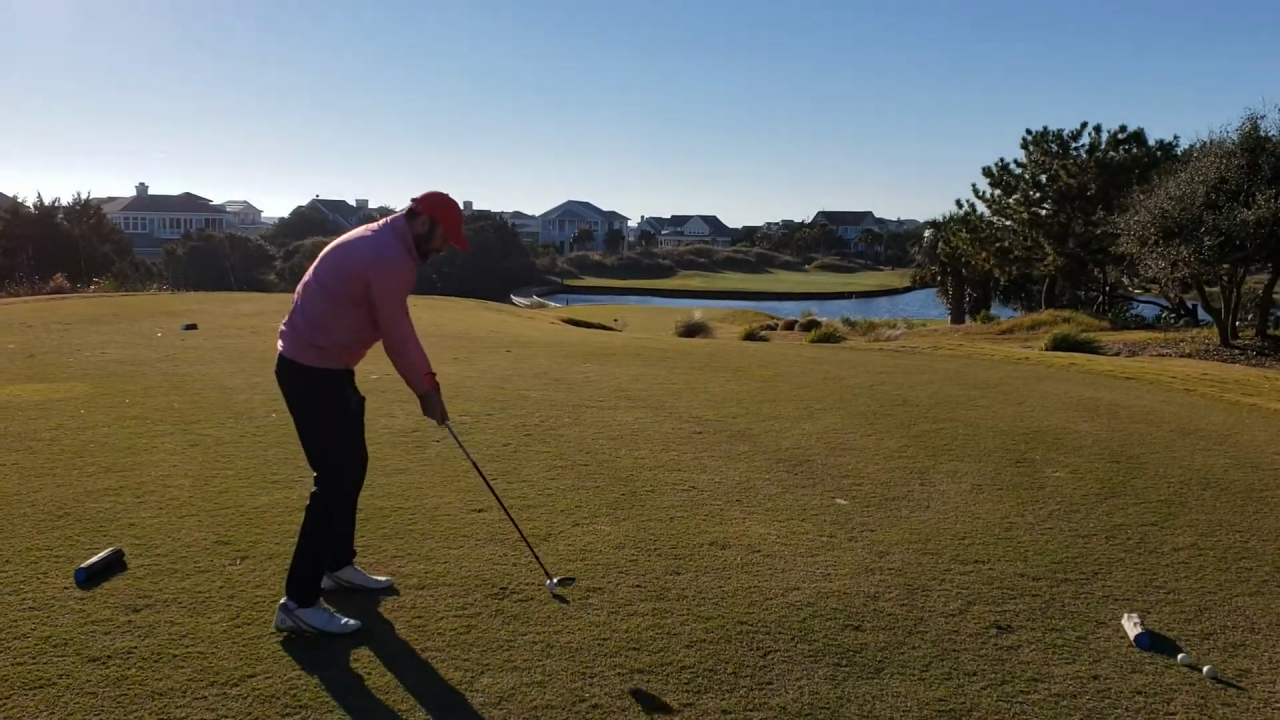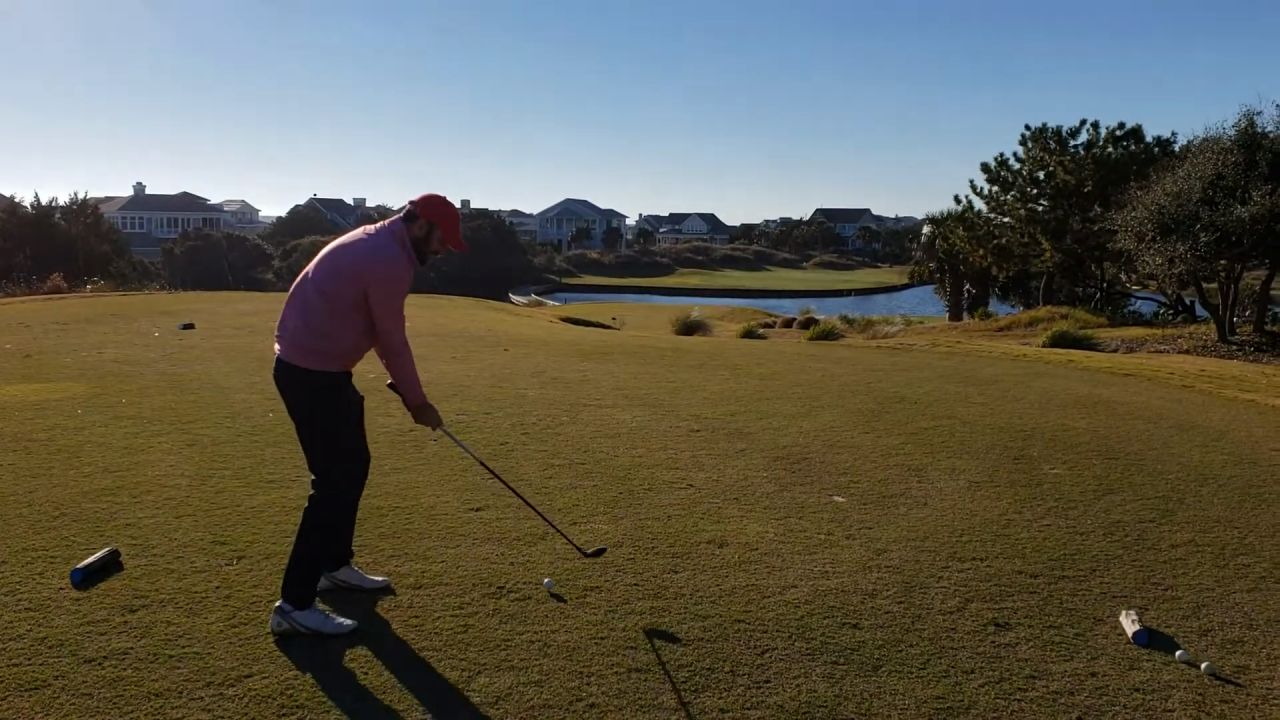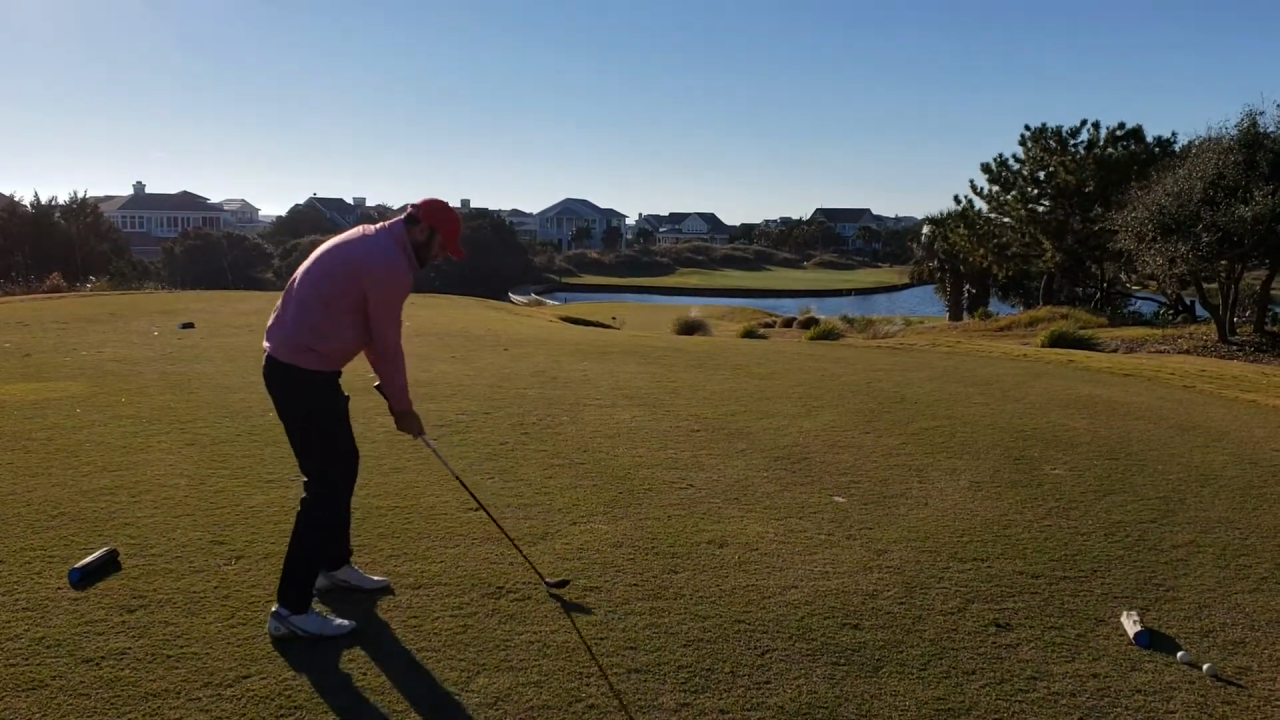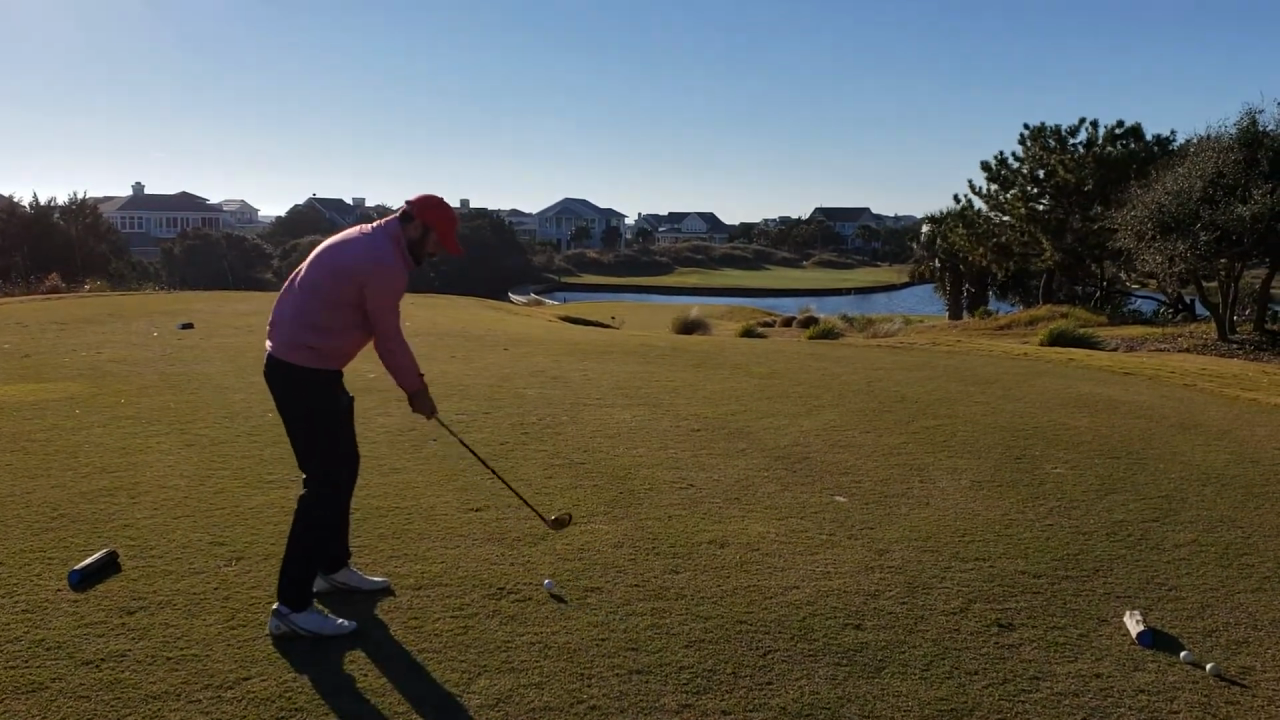
dt=0.5s
person 1, frame 1
left shoulder: (380, 243)
right shoulder: (390, 259)
left elbow: (400, 328)
right elbow: (397, 339)
left wrist: (429, 378)
right wrist: (426, 393)
left hip: (319, 365)
right hip: (313, 371)
left knee: (350, 467)
right knee: (336, 479)
left ankle: (337, 565)
right ankle: (298, 602)
person 1, frame 2
left shoulder: (374, 244)
right shoulder: (389, 263)
left elbow: (383, 336)
right elbow: (394, 342)
left wrist: (407, 390)
right wrist: (417, 401)
left hip: (313, 366)
right hip: (313, 374)
left knee: (351, 467)
right knee: (335, 482)
left ankle: (334, 565)
right ankle: (294, 604)
person 1, frame 3
left shoulder: (372, 242)
right shoulder: (390, 265)
left elbow: (374, 337)
right elbow: (387, 345)
left wrist: (393, 394)
right wrist: (402, 407)
left hip: (298, 363)
right hip: (302, 372)
left knee: (341, 466)
right knee: (327, 483)
left ankle: (333, 565)
right ankle: (291, 608)
person 1, frame 4
left shoulder: (369, 242)
right shoulder: (384, 262)
left elbow: (381, 333)
right elbow: (389, 339)
left wrist: (413, 379)
right wrist: (417, 391)
left hip: (303, 364)
right hip: (303, 371)
left knee: (342, 467)
right knee: (326, 480)
left ankle: (332, 567)
right ankle: (292, 606)
